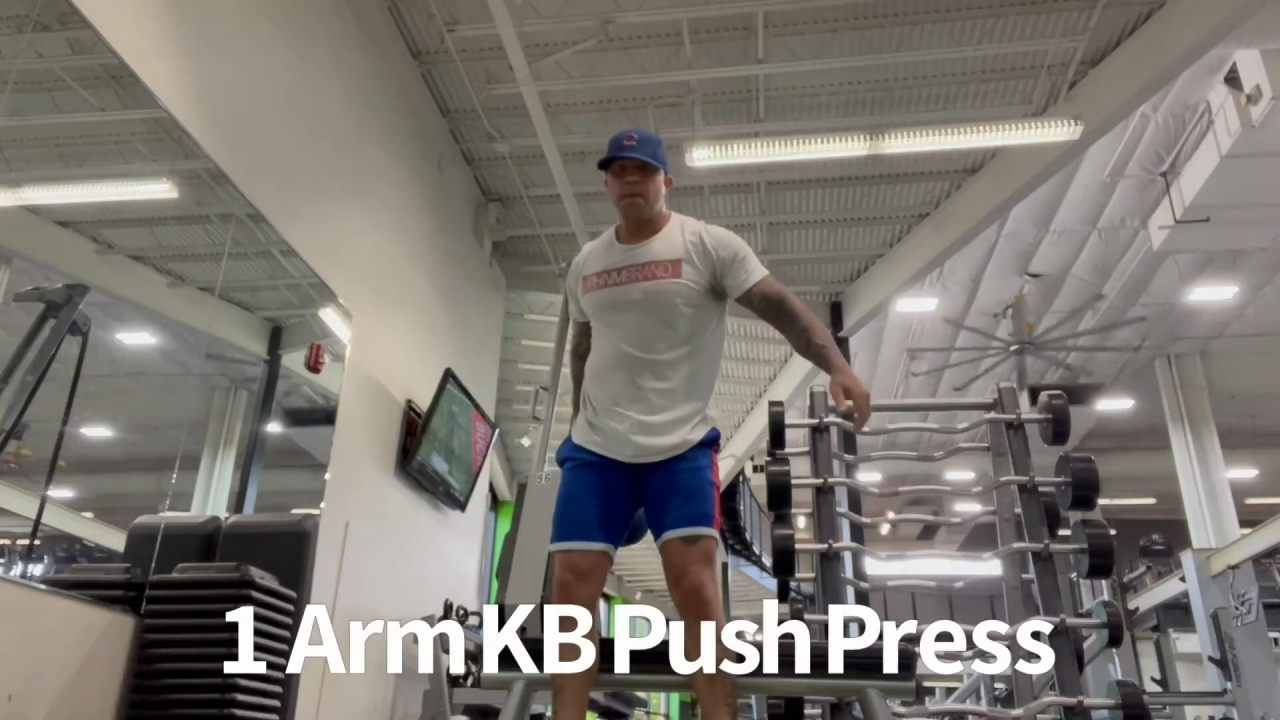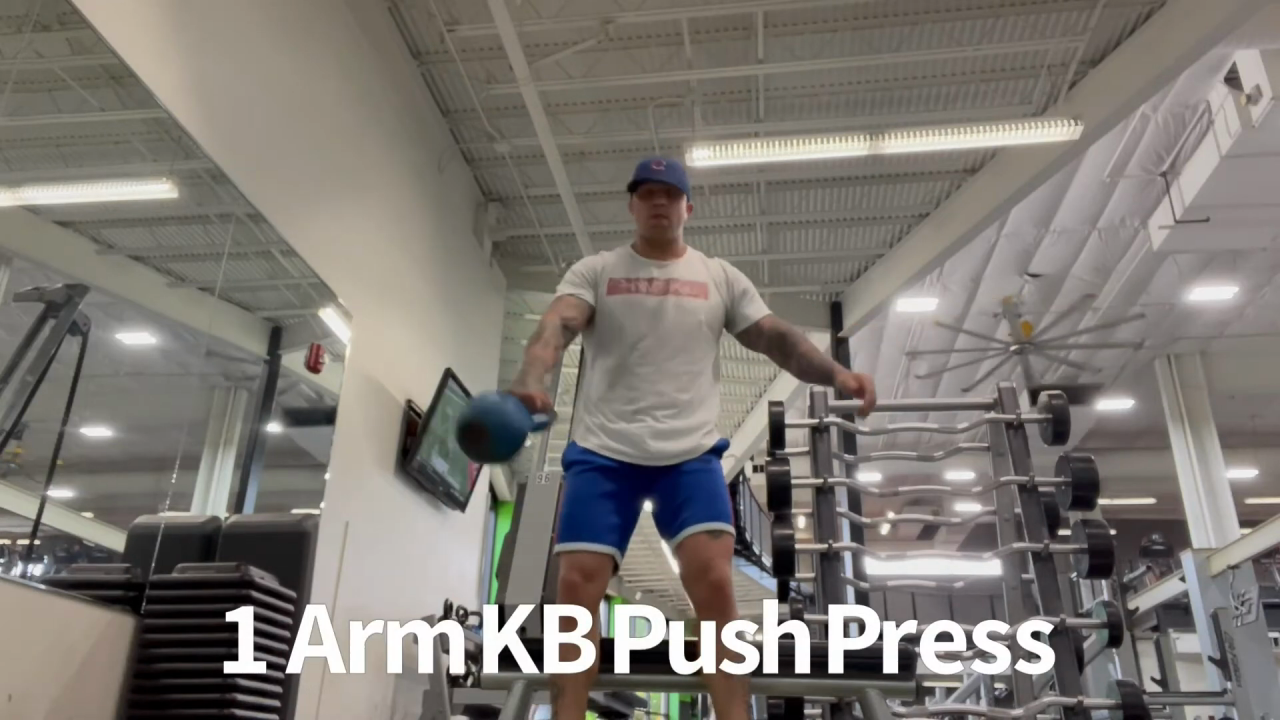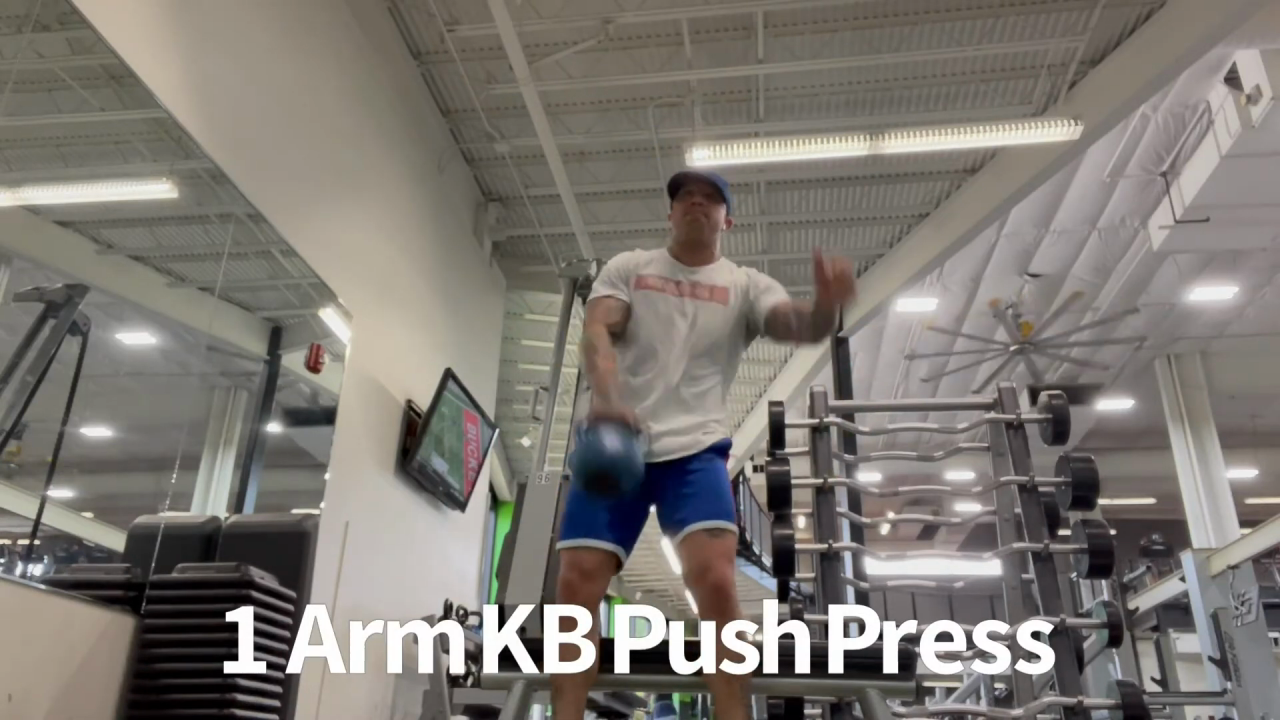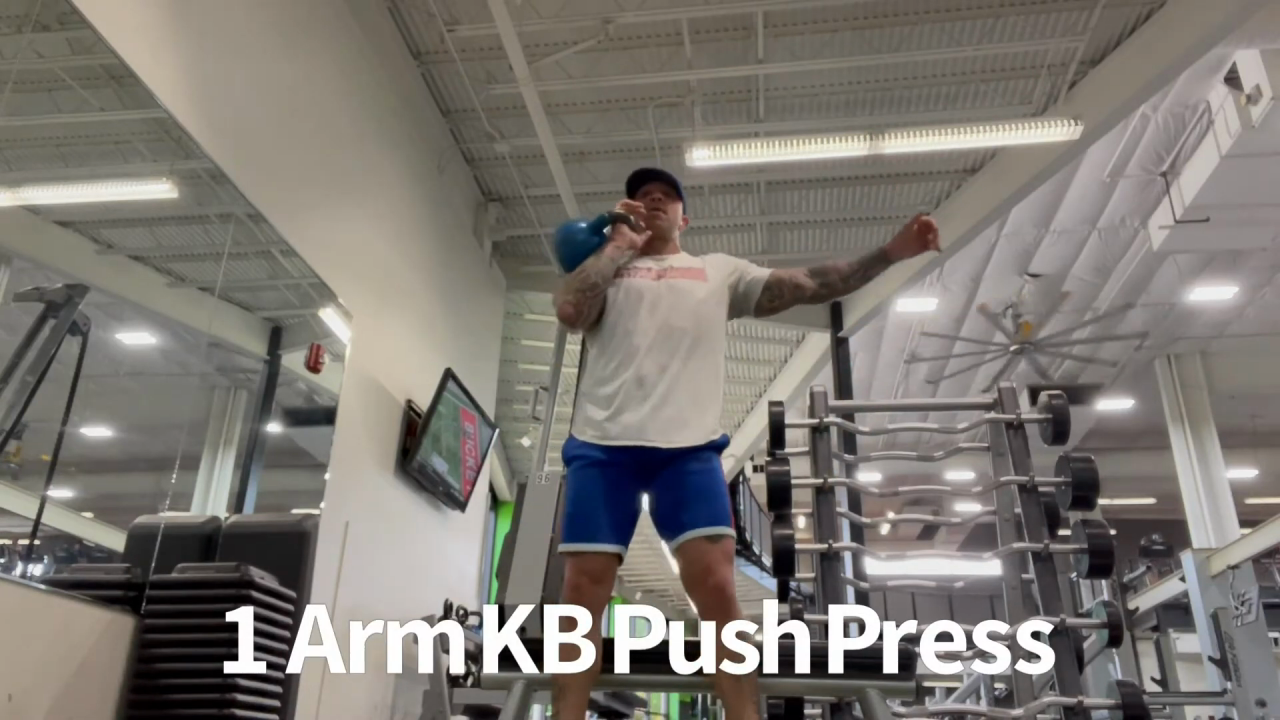
dt=1s
person 1, frame 1
left shoulder: (710, 245)
right shoulder: (586, 264)
left elbow: (780, 307)
left wrist: (837, 366)
left hip: (681, 447)
right hip: (594, 450)
left knee: (696, 589)
right knee: (571, 590)
person 1, frame 2
left shoulder: (721, 278)
right shoulder: (594, 270)
left elbow: (777, 338)
right elbow: (557, 324)
left wrist: (838, 373)
right wrist: (530, 377)
left hip: (690, 453)
right hip: (603, 452)
left knee: (713, 585)
right knee: (577, 587)
person 1, frame 3
left shoulder: (747, 285)
right shoulder: (627, 269)
left elbow: (797, 326)
right elbow: (596, 334)
left wrist: (827, 302)
right wrist: (605, 401)
left hip: (695, 453)
left knee: (717, 583)
right knee: (575, 588)
person 1, frame 4
left shoulder: (719, 271)
right shoulder: (604, 270)
left elbow: (809, 285)
right elbow: (568, 311)
left wrist: (891, 251)
right wrist: (618, 245)
left hip: (688, 445)
right hip: (602, 444)
left knee: (717, 589)
right knee: (582, 591)
